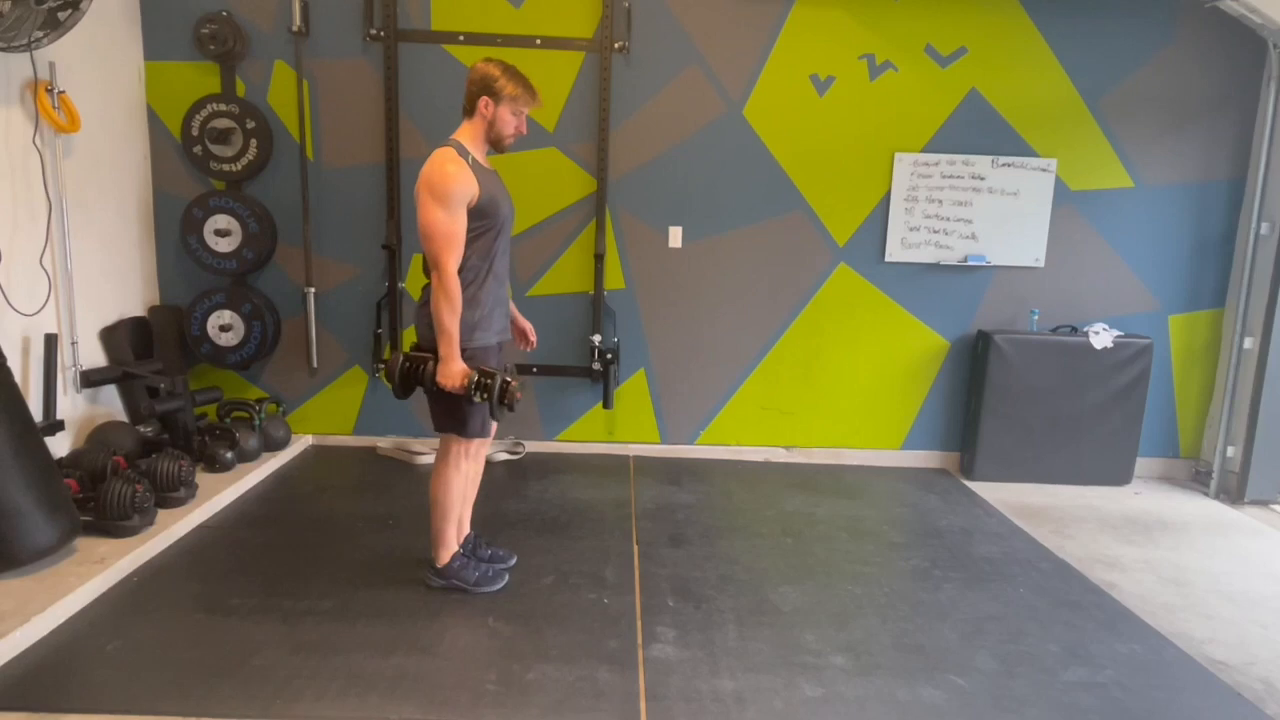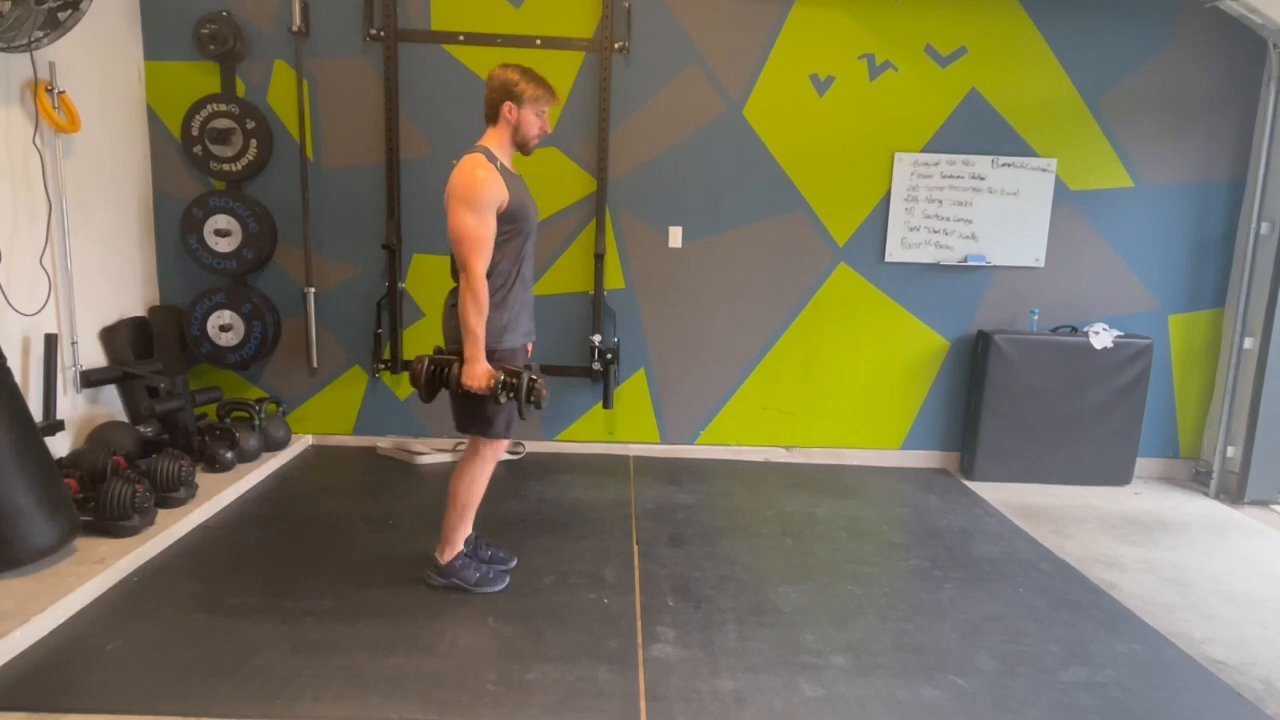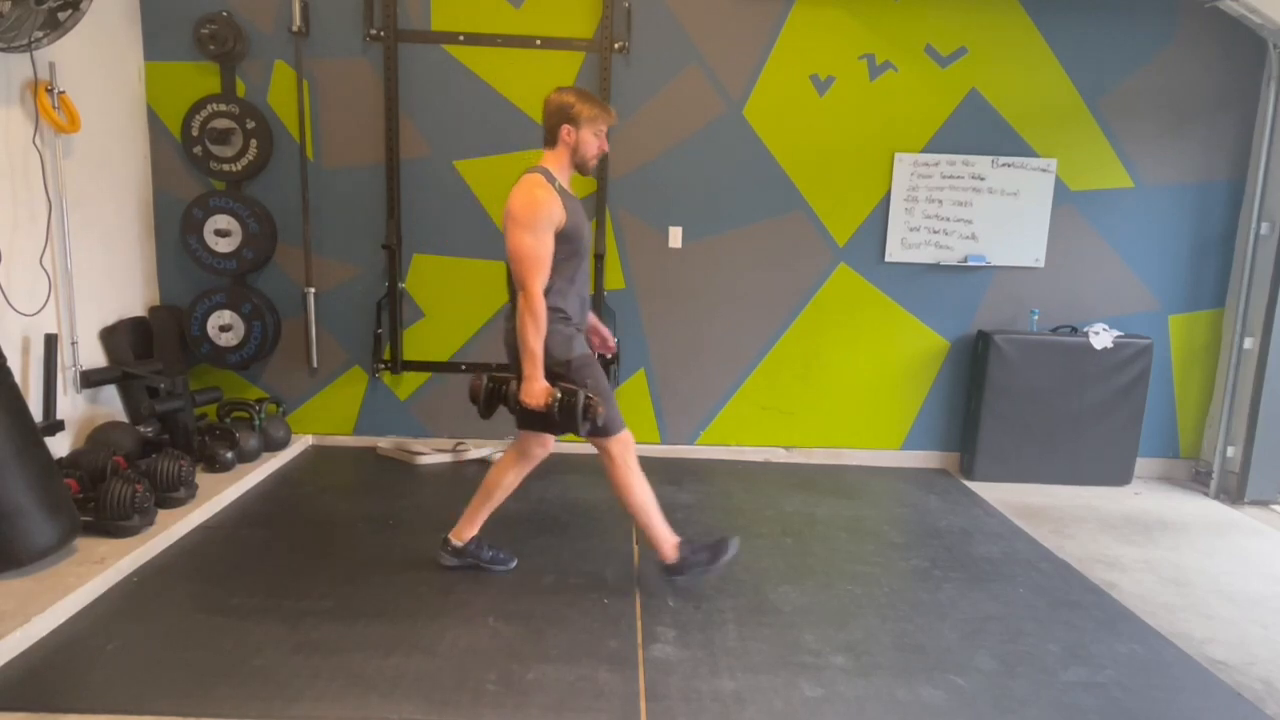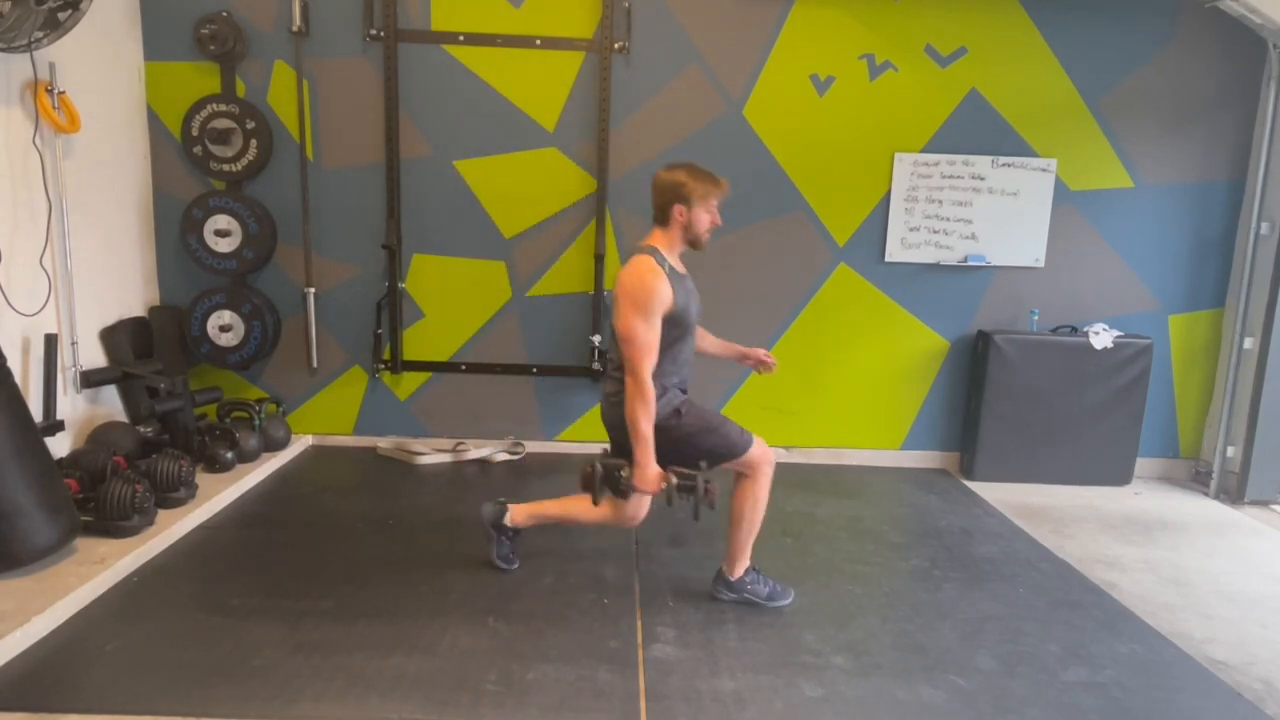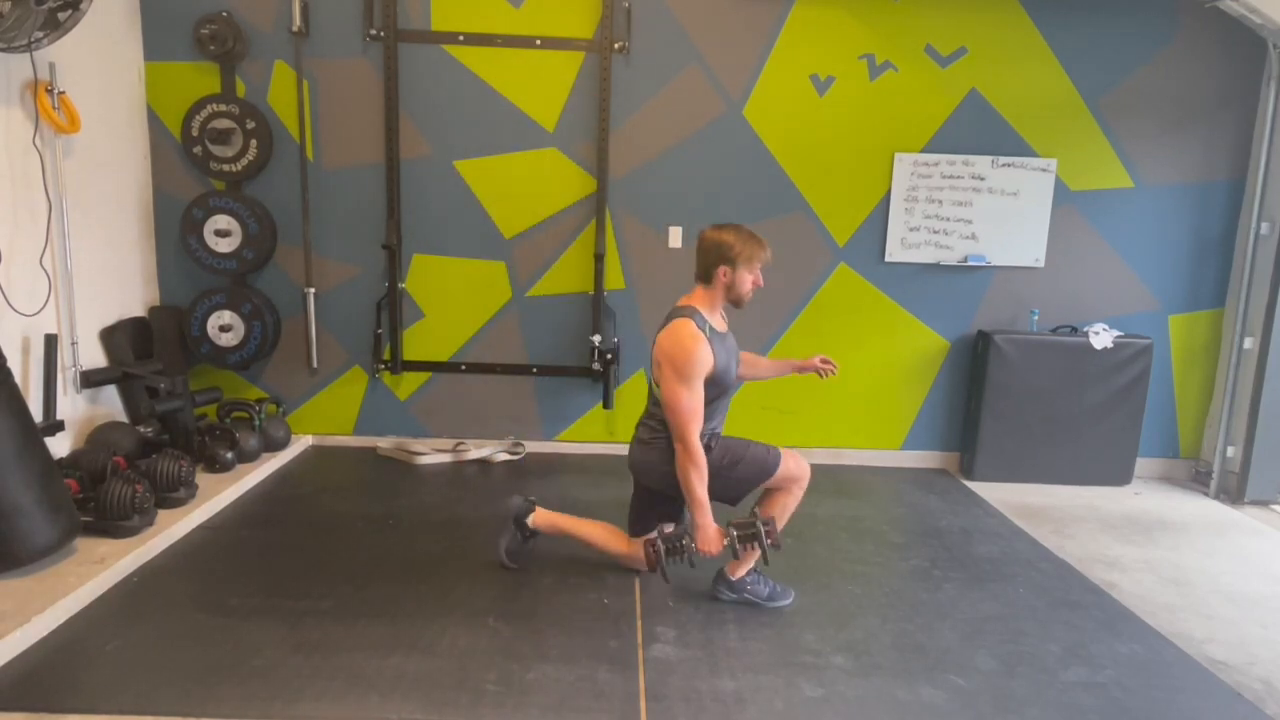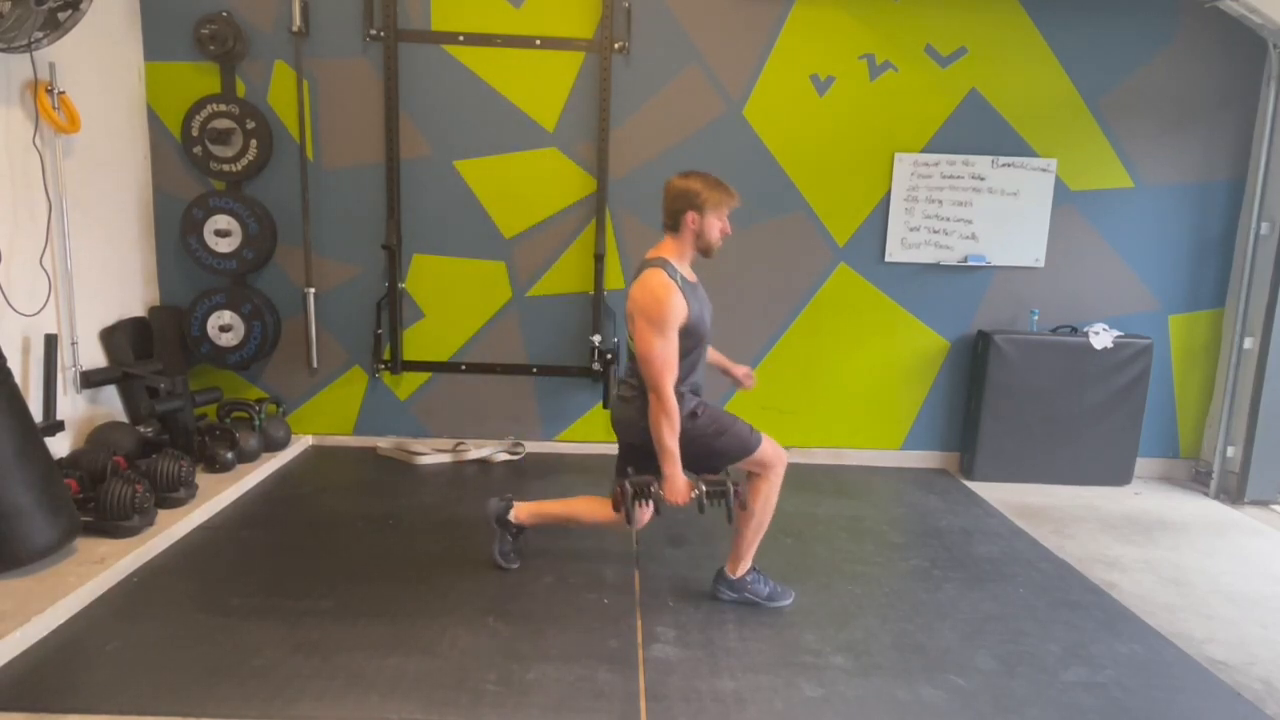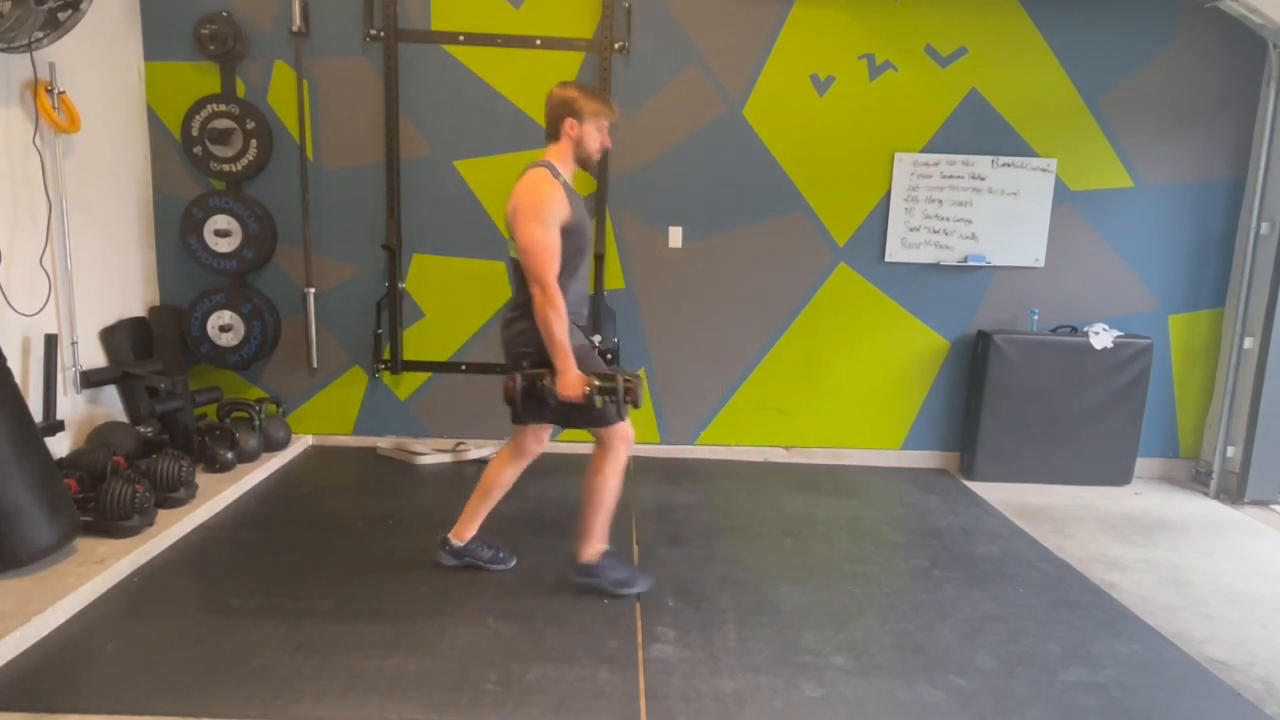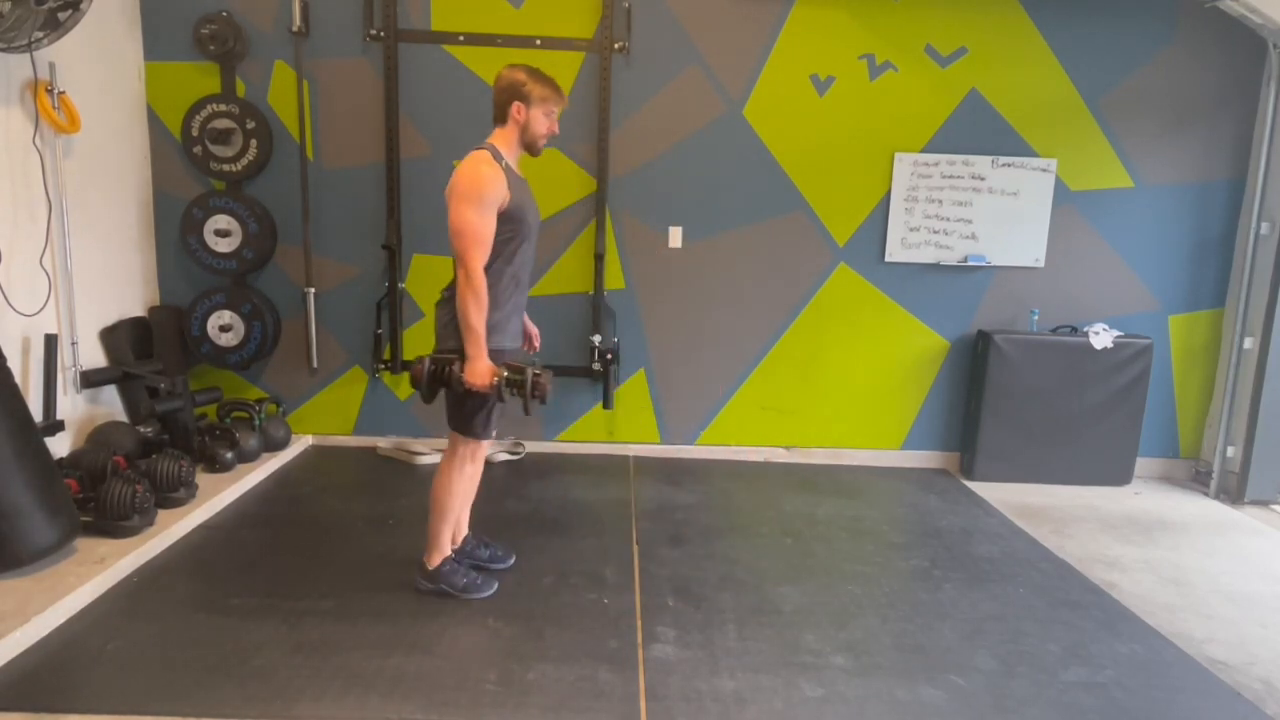
dt=0.4s
person 1, frame 1
left shoulder: (478, 167)
right shoulder: (448, 169)
right elbow: (445, 272)
left wrist: (511, 313)
right wrist: (449, 354)
left hip: (484, 330)
right hip: (461, 335)
left knee: (480, 437)
right knee: (462, 444)
left ankle: (462, 539)
right ankle: (446, 561)
person 1, frame 2
left shoulder: (501, 171)
right shoulder: (478, 175)
right elbow: (473, 276)
left wrist: (518, 332)
right wrist: (475, 357)
left hip: (505, 333)
right hip: (487, 337)
left knee: (492, 442)
right knee: (487, 446)
left ankle: (462, 540)
right ankle: (448, 558)
person 1, frame 3
left shoulder: (555, 190)
right shoulder: (536, 194)
right elbow: (530, 292)
left wrist: (588, 320)
right wrist: (533, 374)
left hip: (560, 338)
right hip: (552, 346)
left knee: (532, 447)
right knee: (618, 444)
left ankle: (460, 541)
right ankle: (673, 554)
person 1, frame 4
left shoulder: (668, 262)
right shoulder: (647, 277)
right elbow: (639, 377)
left wrist: (738, 351)
right wrist: (644, 459)
left hip: (658, 402)
right hip: (655, 409)
left knee: (627, 513)
right knee: (758, 461)
left ankle: (508, 518)
right ankle: (736, 576)
person 1, frame 5
left shoulder: (709, 314)
right shoulder: (687, 340)
left elbow: (732, 365)
right elbow: (687, 444)
left wrist: (797, 365)
right wrist: (703, 522)
left hip: (659, 454)
right hip: (670, 458)
left knee: (639, 555)
right knee: (795, 472)
left ankle: (531, 518)
right ankle: (738, 576)
person 1, frame 6
left shoulder: (677, 267)
right shoulder: (659, 290)
right elbow: (661, 393)
left wrist: (725, 364)
right wrist: (672, 471)
left hip: (644, 411)
right hip: (655, 414)
left knee: (631, 515)
right knee: (771, 462)
left ankle: (514, 515)
right ankle: (737, 575)
person 1, frame 7
left shoulder: (557, 186)
right shoulder: (543, 191)
right elbow: (543, 287)
left wrist: (570, 341)
right wrist: (566, 367)
left hip: (556, 334)
right hip: (545, 339)
left knee: (526, 443)
right knee: (617, 435)
left ankle: (460, 540)
right ankle: (593, 558)
person 1, frame 8
left shoulder: (506, 171)
right shoulder: (481, 172)
right elbow: (471, 271)
left wrist: (520, 320)
right wrist: (476, 353)
left hip: (498, 330)
right hip: (479, 336)
left knee: (473, 444)
right knee: (468, 447)
left ankle: (458, 541)
right ankle: (436, 563)
